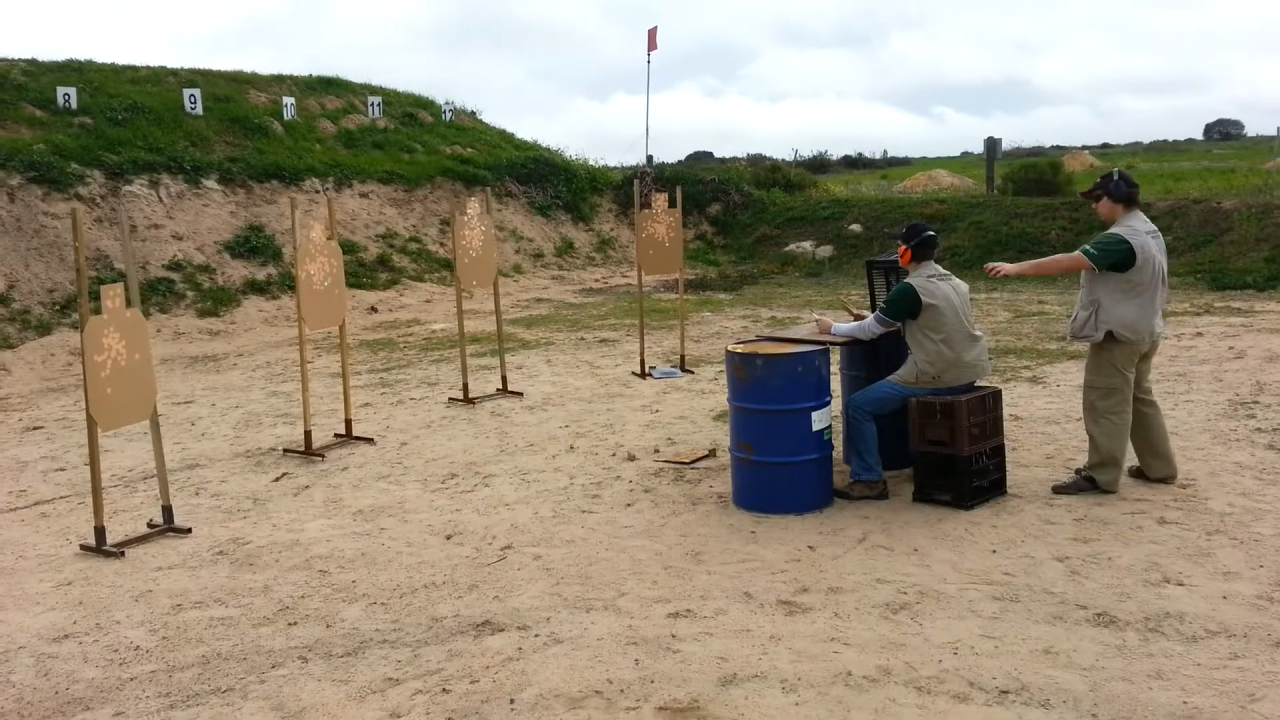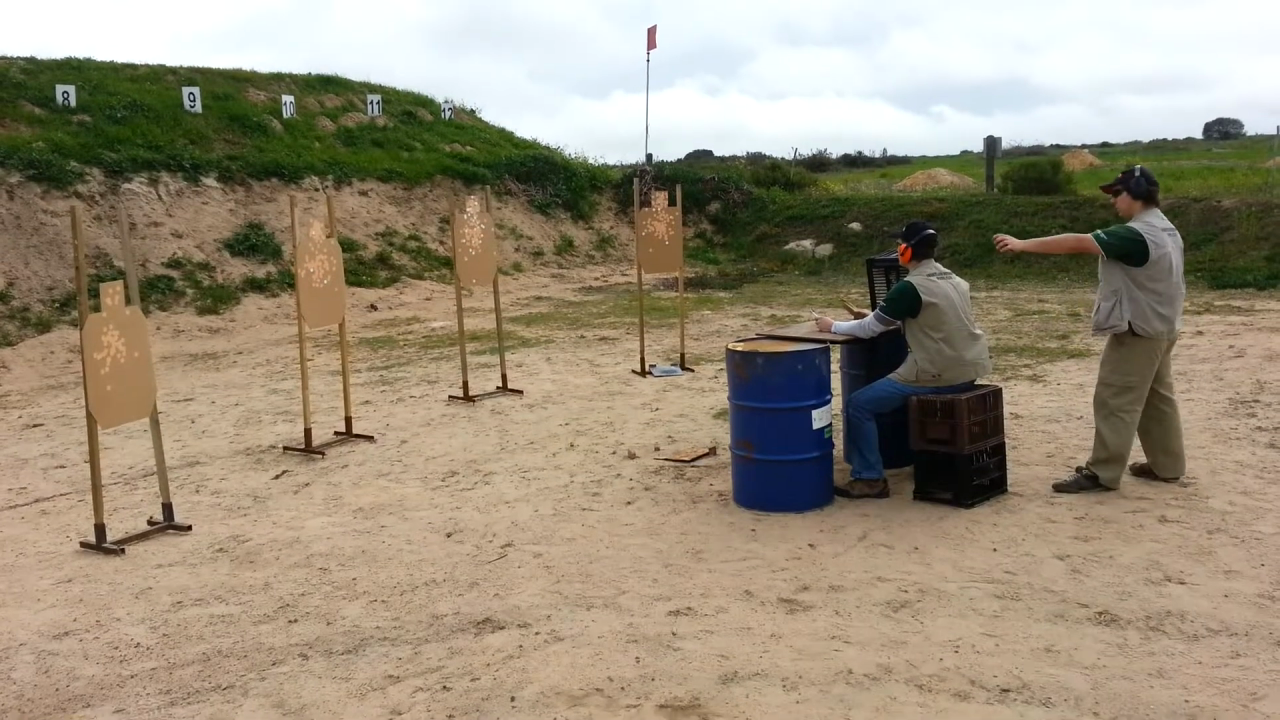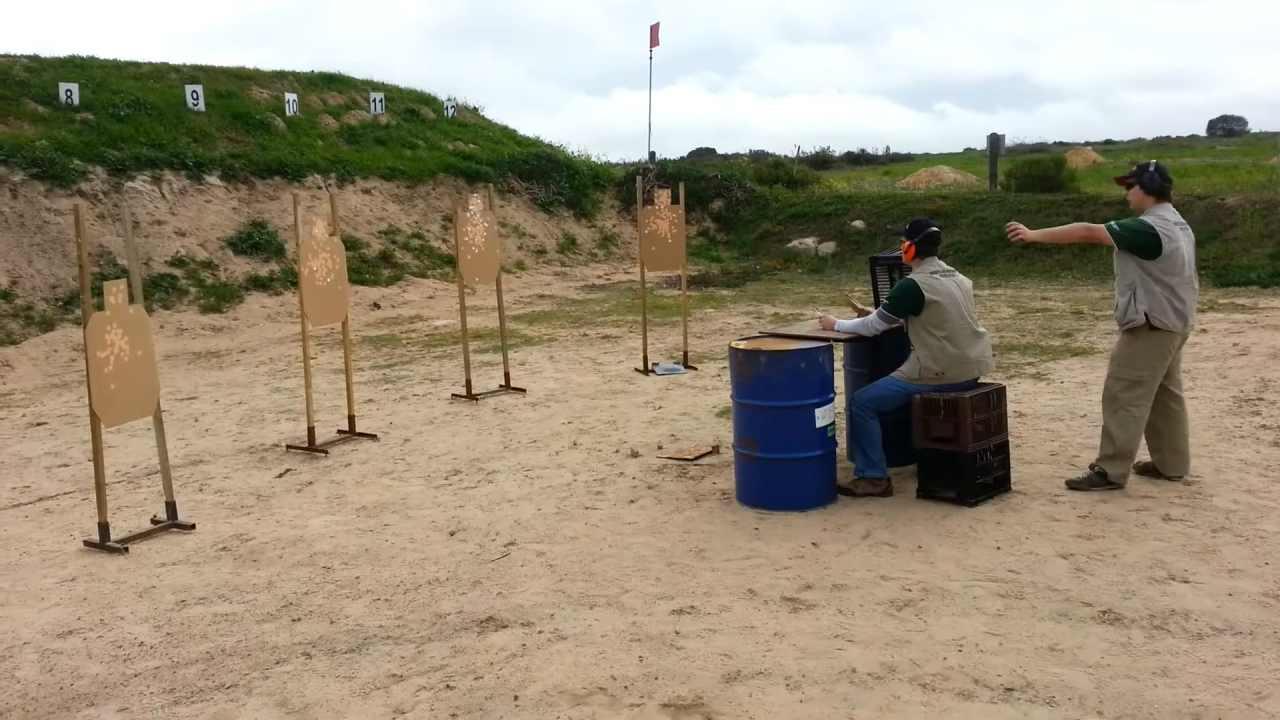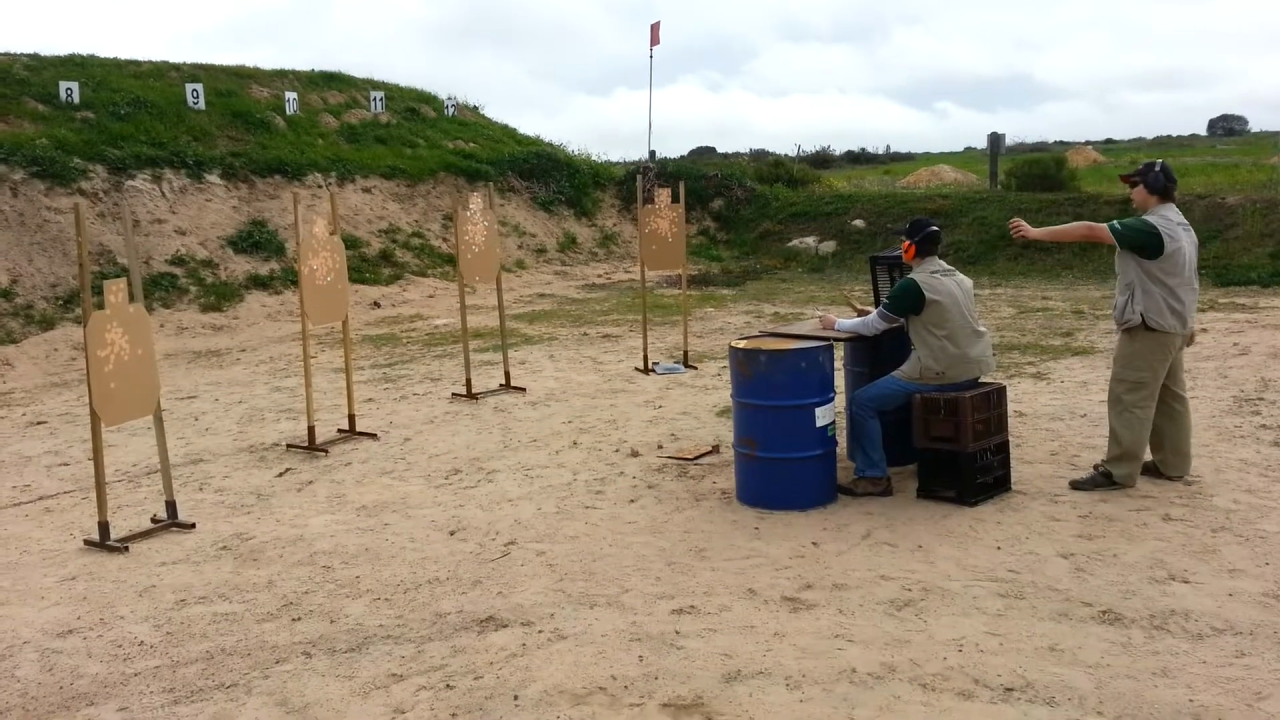
dt=0.2s
person 1, frame 1
left shoulder: (1121, 238)
right shoulder: (1151, 232)
left elbow: (1070, 261)
right elbow: (1158, 282)
left wrist: (1016, 268)
right wrist: (1153, 316)
left hip: (1118, 333)
right hip: (1145, 331)
left knee: (1106, 404)
right knee: (1140, 399)
left ankle: (1101, 475)
right ankle: (1160, 467)
person 1, frame 2
left shoulder: (1135, 234)
right shoulder: (1167, 230)
left elbow: (1078, 243)
left wrist: (1023, 244)
left hip: (1137, 331)
right hip: (1162, 328)
left knee: (1116, 401)
right knee: (1158, 397)
left ankle: (1102, 473)
right ankle: (1167, 464)
person 1, frame 3
left shoulder: (1147, 228)
right shoulder: (1177, 225)
left elbow: (1088, 232)
left wrist: (1034, 234)
left hip: (1151, 327)
right hip: (1171, 324)
left knee: (1125, 396)
right knee: (1166, 394)
left ankle: (1111, 469)
right ankle: (1171, 462)
person 1, frame 4
left shoulder: (1150, 227)
right shoulder: (1180, 226)
left elbow: (1090, 231)
left wrist: (1036, 233)
right wrist: (1186, 325)
left hip: (1150, 327)
right hip: (1172, 325)
left knee: (1130, 398)
right knee: (1169, 395)
left ankle: (1119, 470)
right ankle: (1172, 462)
person 2, frame 1
left shoulder: (909, 289)
right shoulder: (954, 282)
left elbow: (870, 331)
left wrist: (833, 327)
right wrist: (876, 319)
left hip: (937, 377)
right hip: (968, 373)
left knee: (857, 406)
left ankle: (869, 480)
person 2, frame 2
left shoulder: (909, 288)
right shoulder: (954, 280)
left elbow: (870, 329)
left wrist: (833, 326)
right wrist: (876, 317)
left hip: (936, 375)
right hip: (968, 371)
left knee: (858, 404)
left ankle: (870, 479)
person 2, frame 3
left shoulder: (912, 285)
right shoulder: (957, 278)
left elbow: (873, 327)
left wrist: (836, 324)
right wrist: (879, 314)
left hip: (940, 373)
right hip: (971, 369)
left knee: (862, 403)
left ankle: (873, 478)
person 2, frame 4
left shoulder: (912, 284)
right shoulder: (958, 278)
left elbow: (873, 327)
left wrist: (836, 323)
right wrist: (879, 314)
left hip: (940, 373)
right hip: (972, 369)
left knee: (862, 402)
left ankle: (874, 477)
